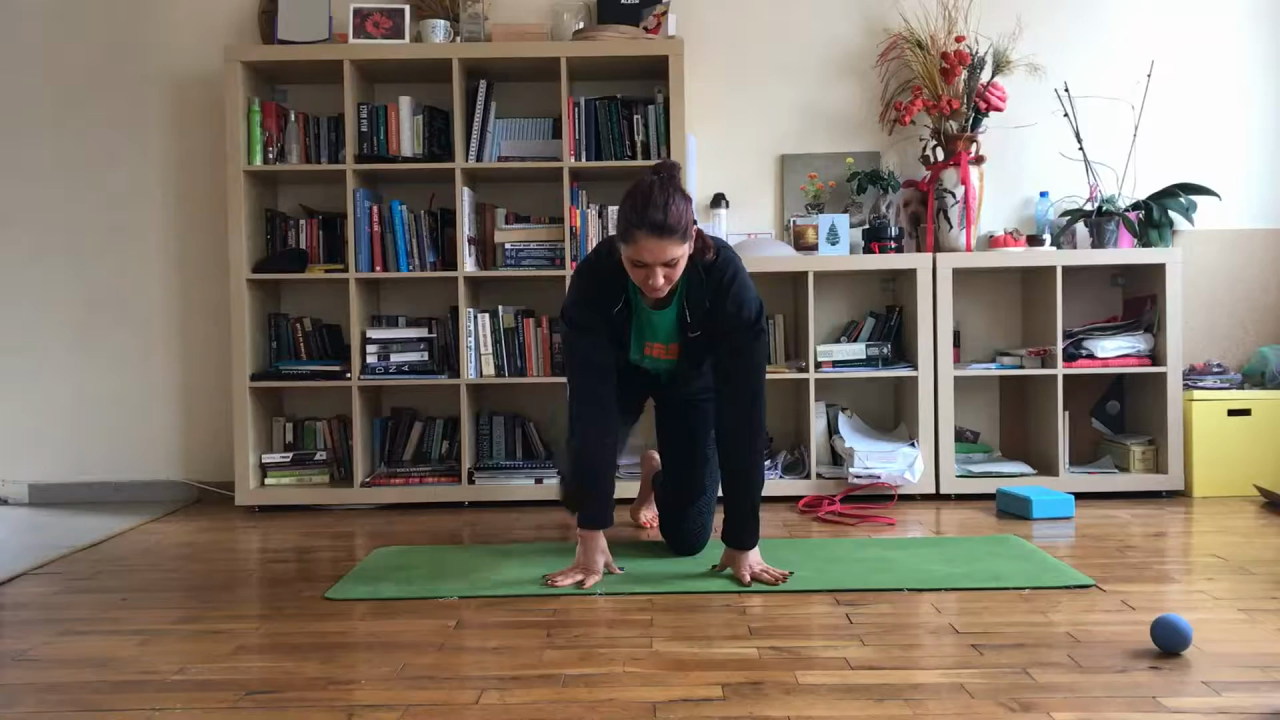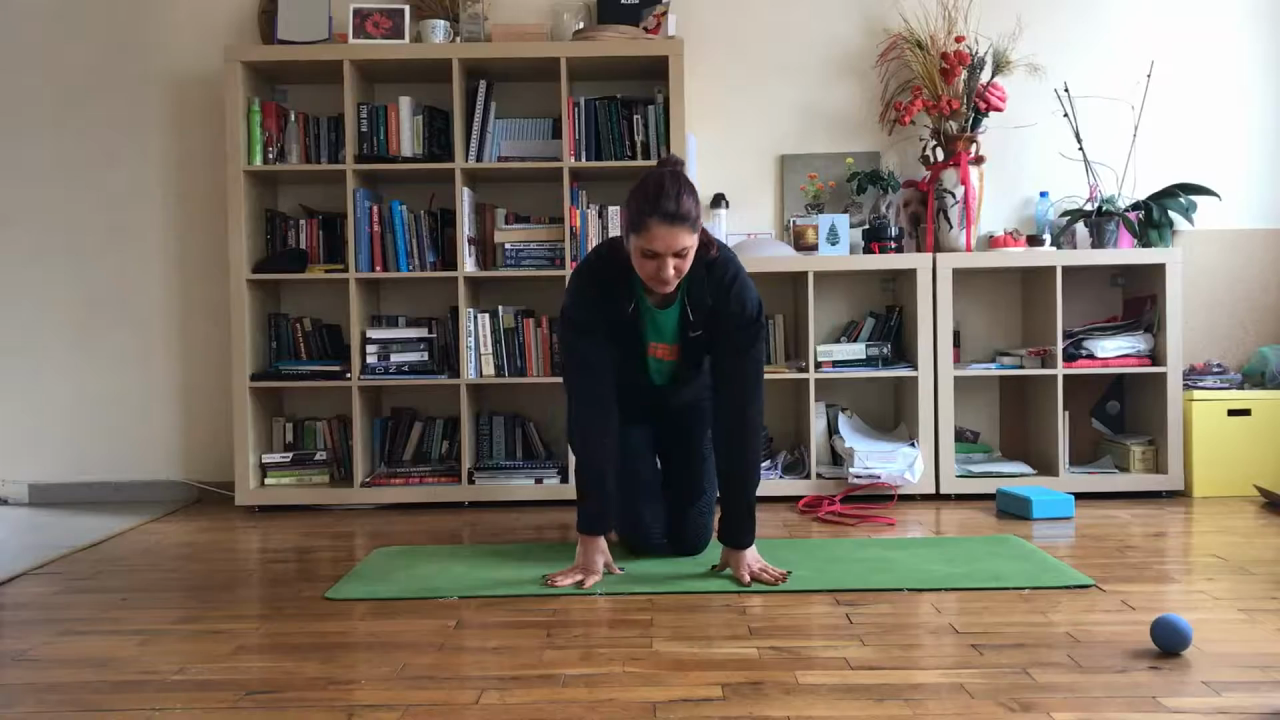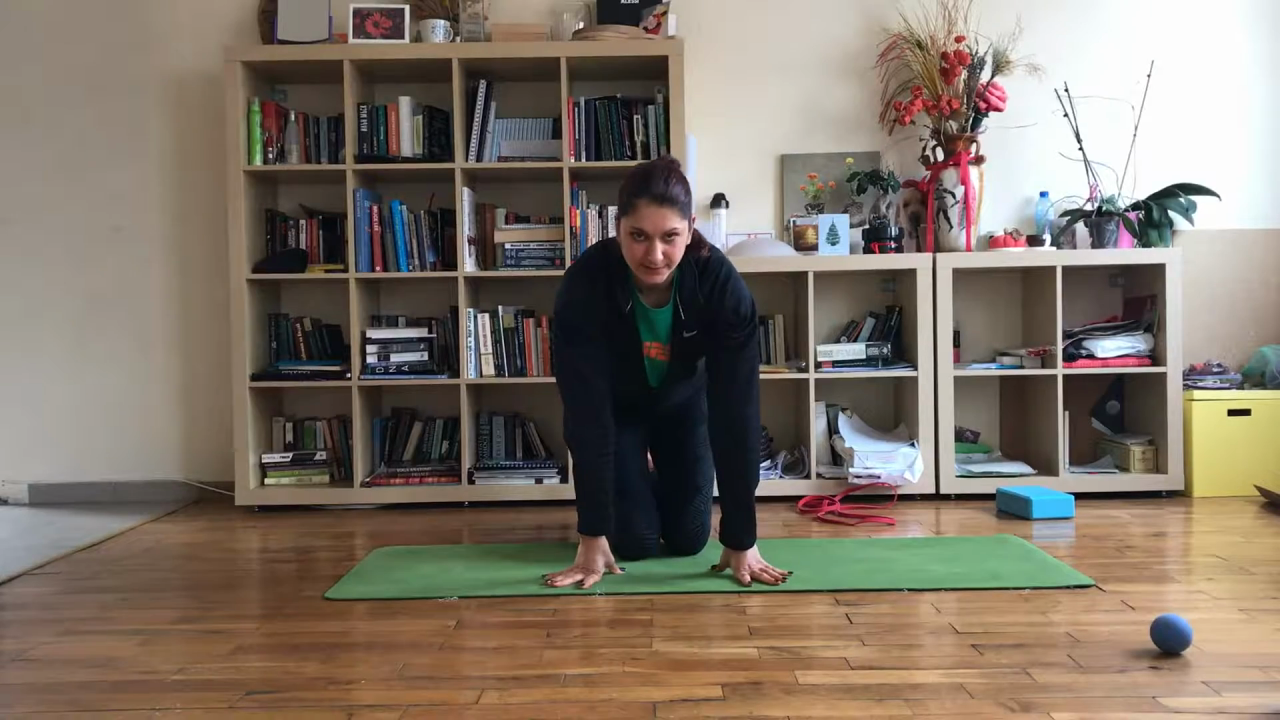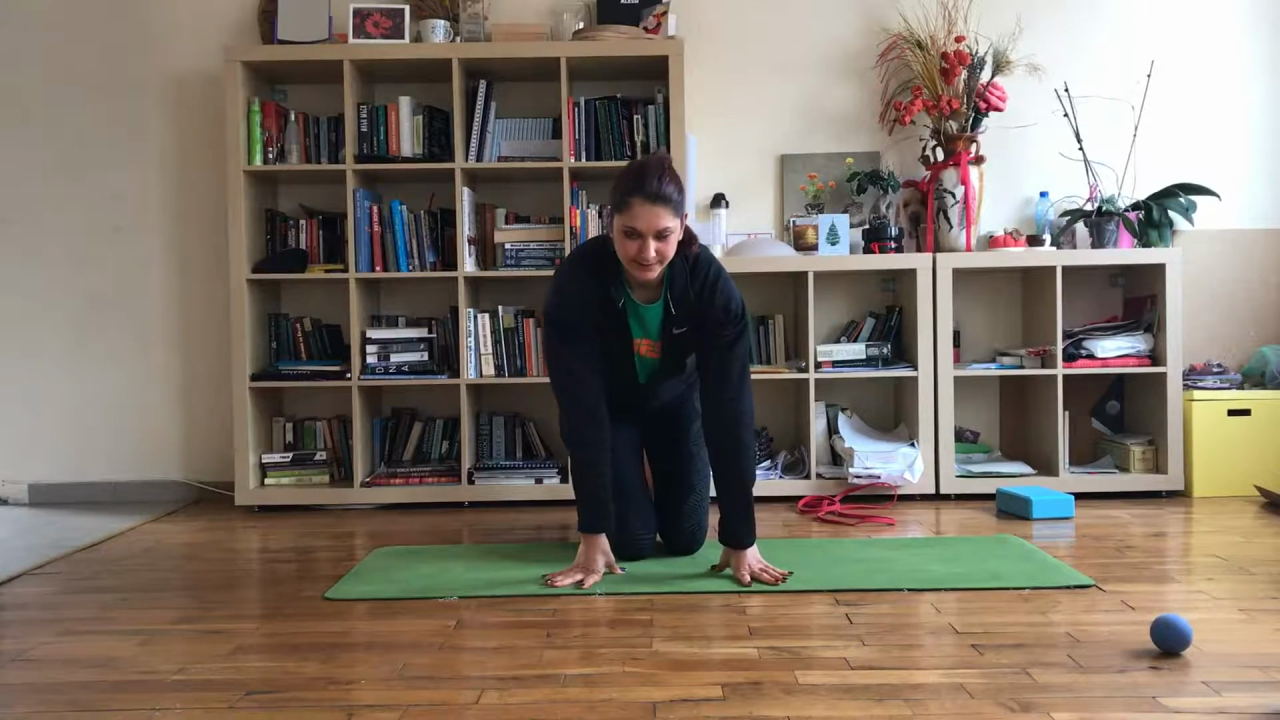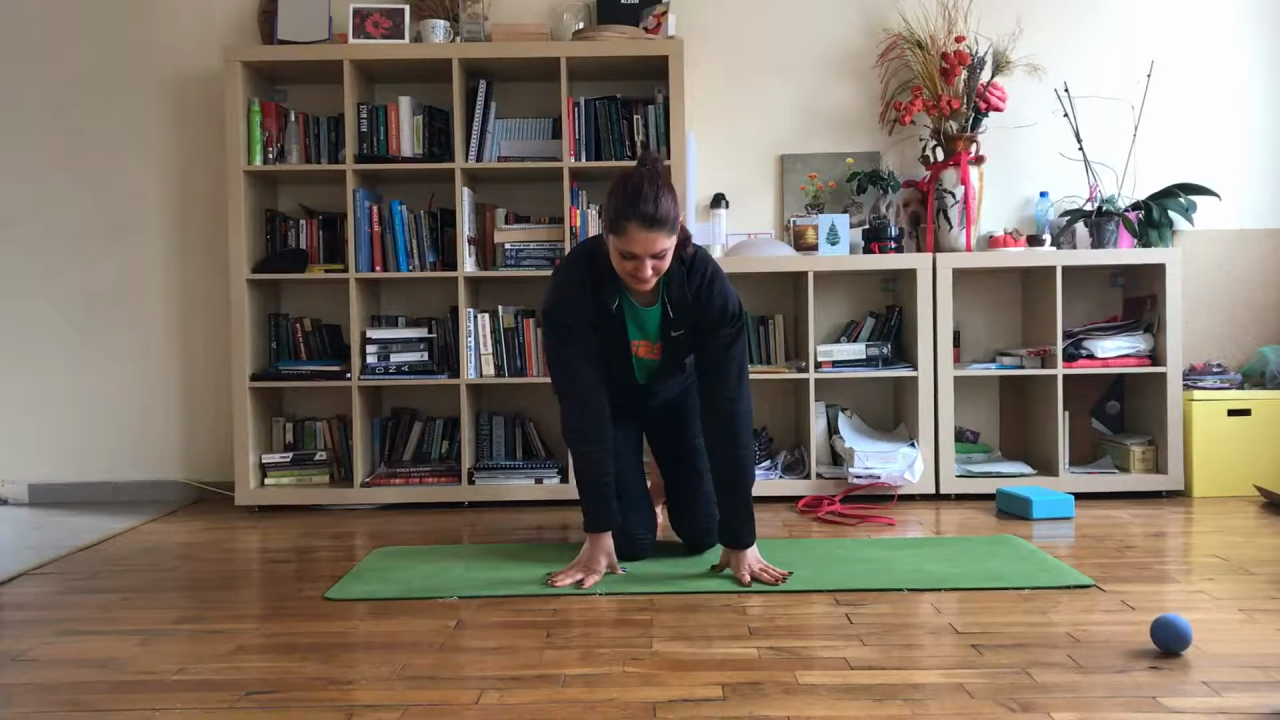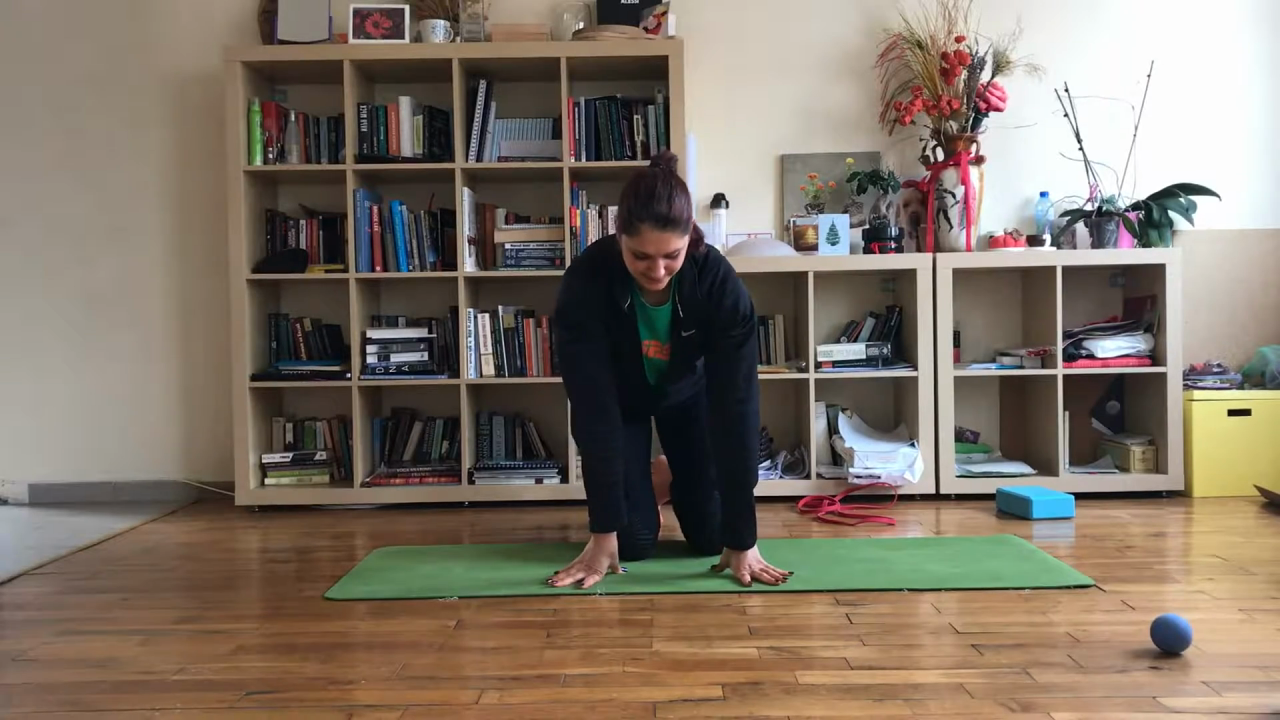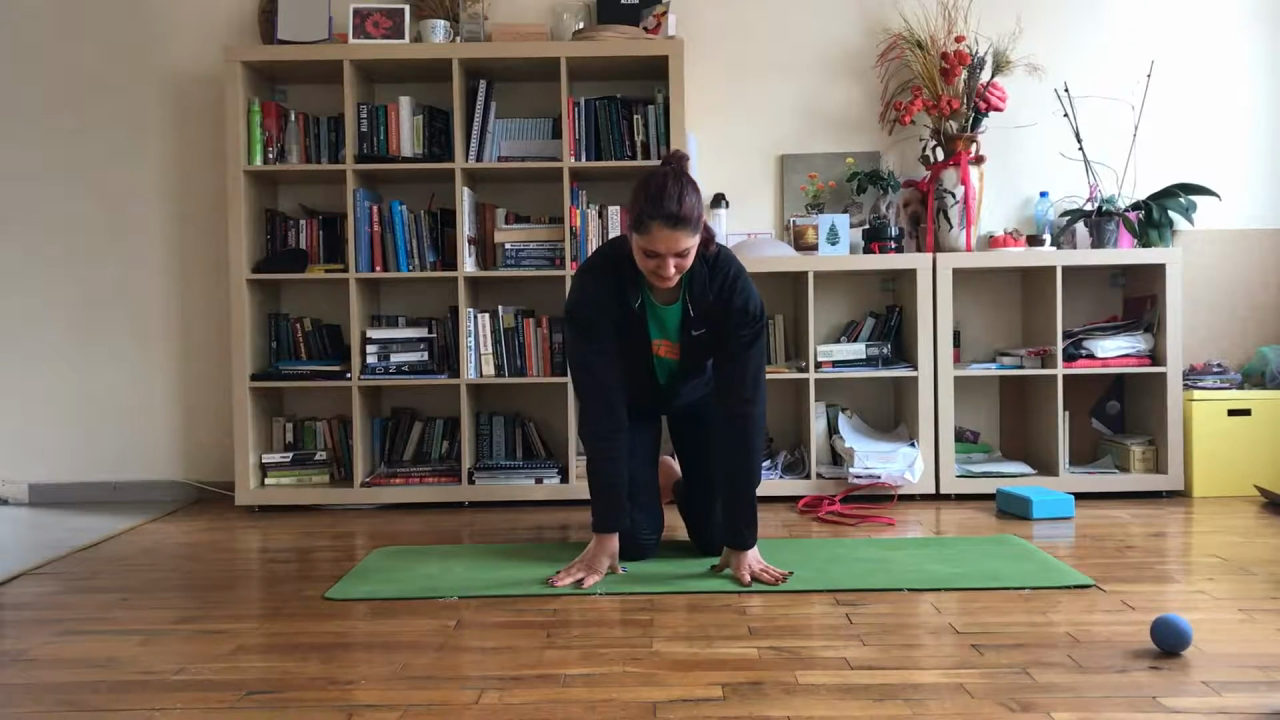
dt=0.3s
person 1, frame 1
left shoulder: (726, 277)
right shoulder: (595, 276)
left elbow: (742, 407)
right elbow: (591, 400)
left wrist: (743, 542)
right wrist: (592, 537)
left hip: (694, 378)
right hip: (622, 369)
left knee: (687, 536)
right knee: (575, 496)
left ankle: (660, 475)
person 1, frame 2
left shoulder: (727, 280)
right shoulder: (593, 281)
left elbow: (740, 407)
right elbow: (591, 408)
left wrist: (740, 540)
right wrist: (591, 539)
left hip: (690, 394)
right hip: (622, 396)
left knee: (690, 539)
right knee: (642, 535)
left ankle: (661, 476)
right ankle: (641, 480)
person 1, frame 3
left shoulder: (719, 281)
right shoulder: (585, 282)
left elbow: (736, 407)
right elbow: (586, 410)
left wrist: (741, 540)
right wrist: (592, 538)
left hip: (682, 398)
right hip: (616, 401)
left knee: (688, 539)
right knee: (634, 540)
left ankle: (659, 483)
right ankle: (636, 481)
person 1, frame 4
left shoulder: (708, 280)
right shoulder: (576, 280)
left elbow: (729, 404)
right elbow: (581, 409)
left wrist: (740, 539)
right wrist: (593, 535)
left hip: (674, 395)
right hip: (608, 400)
left knee: (685, 538)
right knee: (632, 541)
left ankle: (659, 481)
right ankle: (634, 484)
person 1, frame 5
left shoulder: (705, 280)
right shoulder: (574, 281)
left elbow: (727, 404)
right elbow: (583, 409)
left wrist: (739, 539)
right wrist: (598, 534)
left hip: (675, 391)
right hip: (608, 396)
left knee: (700, 532)
right knee: (632, 541)
left ankle: (668, 485)
right ankle: (634, 491)
person 1, frame 6
left shoulder: (718, 281)
right shoulder: (585, 282)
left elbow: (735, 405)
right elbow: (593, 408)
left wrist: (741, 539)
right wrist: (603, 534)
left hip: (687, 391)
right hip: (620, 397)
left knee: (710, 536)
right knee: (634, 541)
left ankle: (676, 481)
right ankle: (648, 482)
person 1, frame 7
left shoulder: (729, 281)
right shoulder: (597, 281)
left elbow: (742, 406)
right elbow: (601, 409)
left wrist: (742, 539)
right wrist: (604, 533)
left hip: (700, 391)
right hip: (630, 394)
left knee: (715, 536)
right knee: (636, 541)
left ankle: (682, 482)
right ankle: (653, 479)
